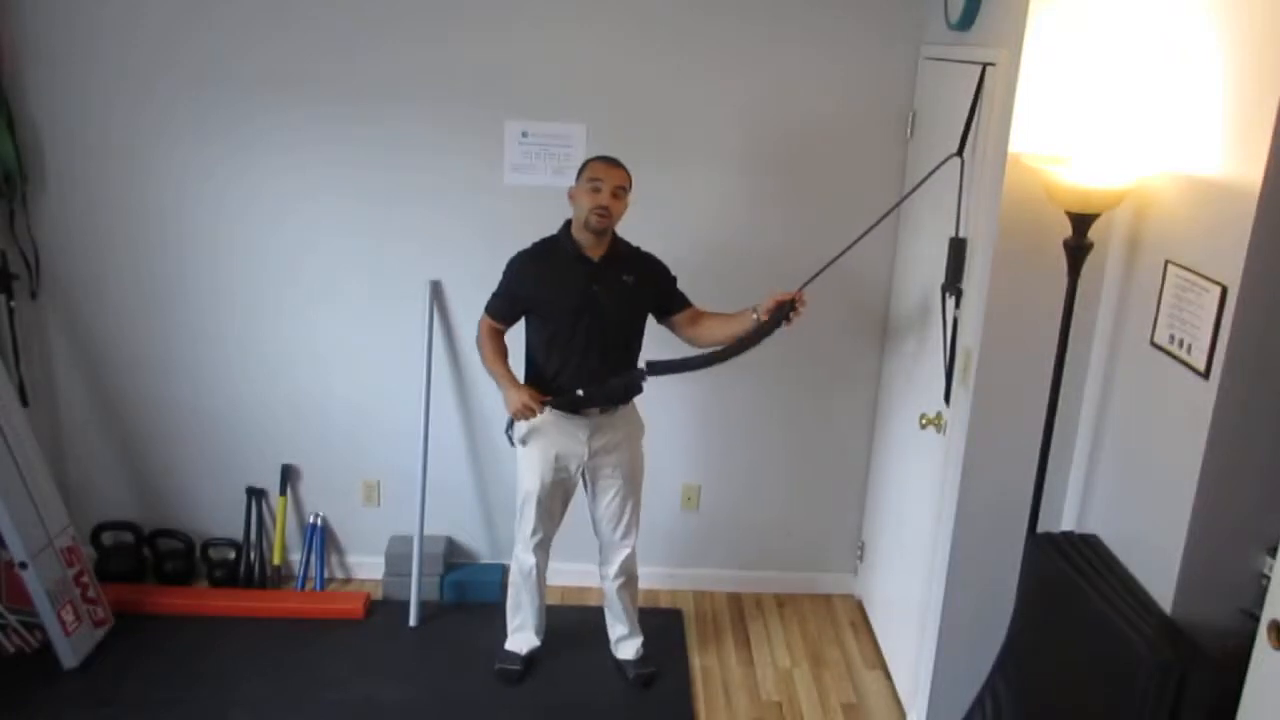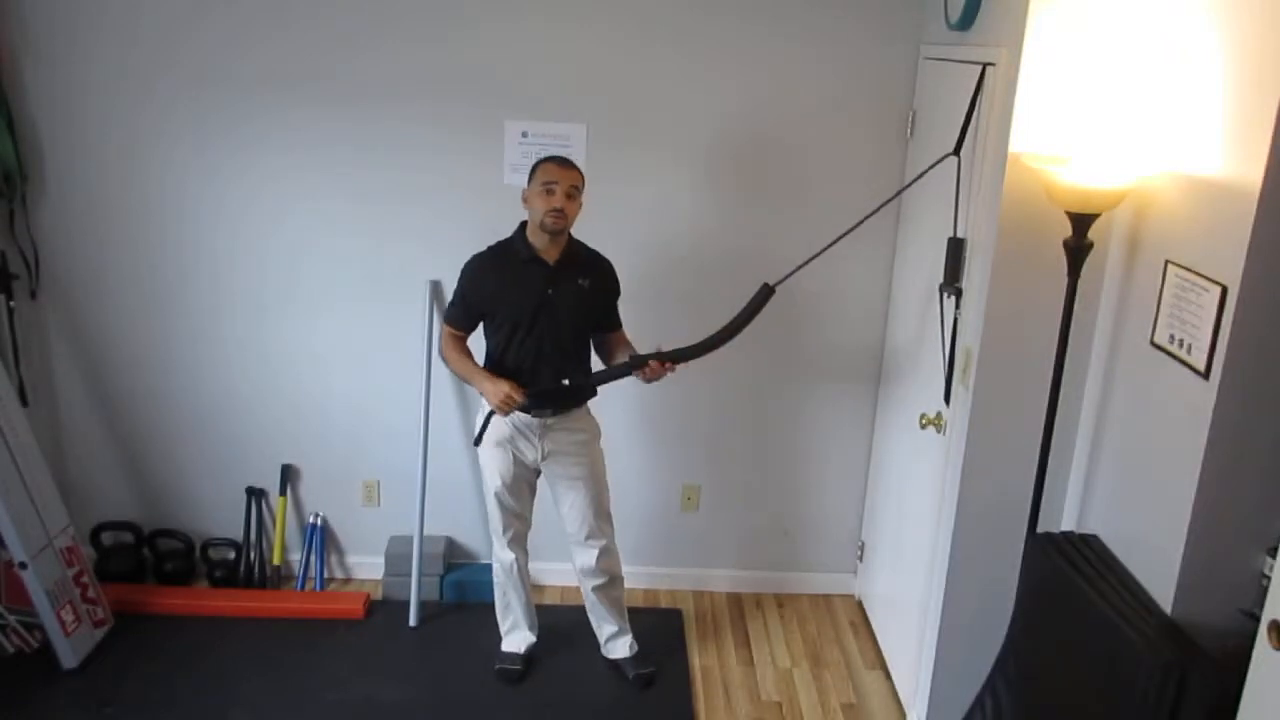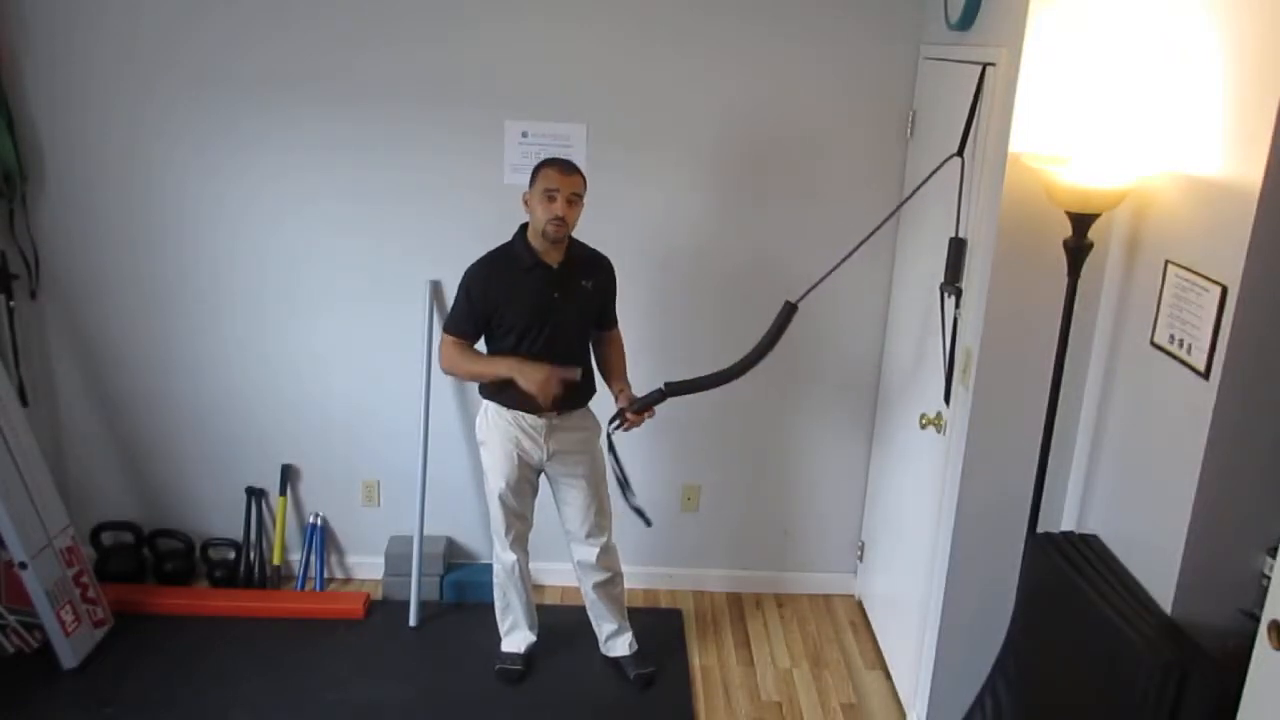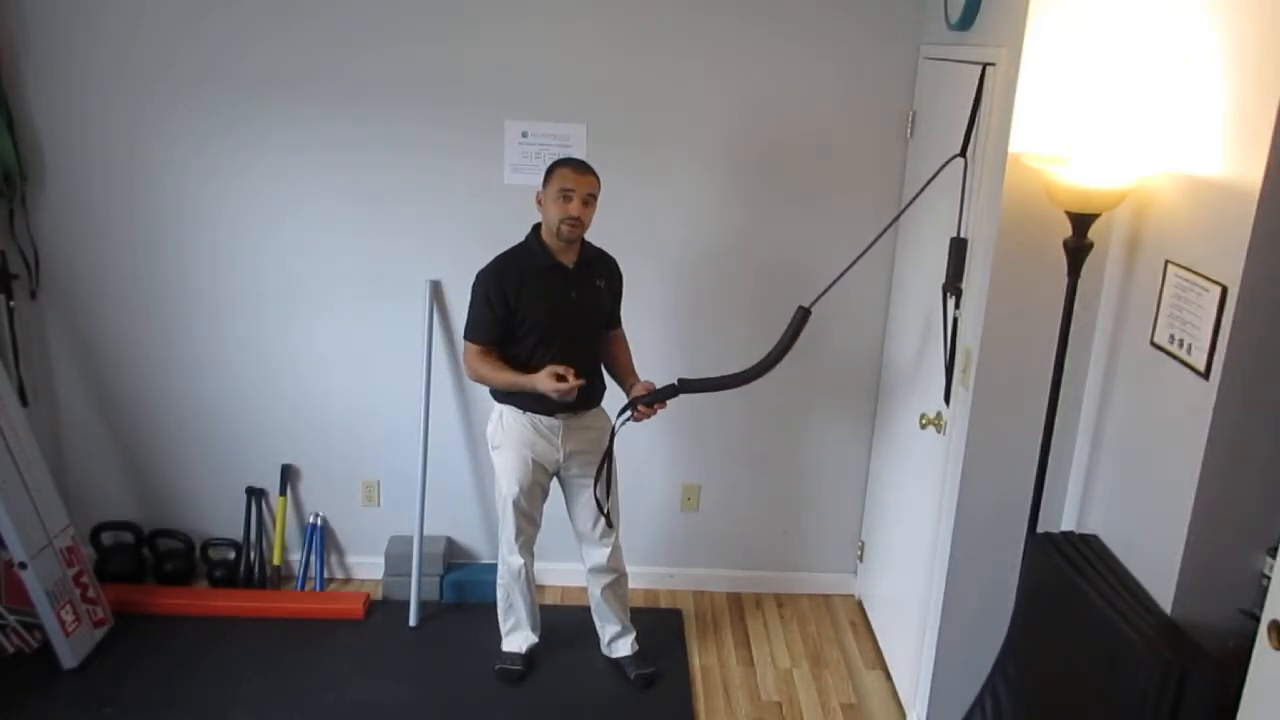
dt=0.7s
person 1, frame 1
left shoulder: (644, 269)
right shoulder: (532, 263)
left elbow: (693, 326)
right elbow: (490, 329)
left wrist: (757, 316)
right wrist: (505, 382)
left hip: (616, 426)
right hip: (548, 425)
left knee: (620, 543)
right knee: (532, 541)
left ankle: (627, 644)
right ankle: (521, 639)
person 1, frame 2
left shoulder: (597, 270)
right shoulder: (487, 267)
left elbow: (611, 342)
right elbow: (450, 339)
left wrist: (642, 363)
right wrist: (483, 379)
left hip: (572, 424)
right hip: (506, 424)
left knee: (595, 542)
right knee: (508, 542)
left ankle: (619, 643)
right ankle: (516, 639)
person 1, frame 3
left shoulder: (597, 268)
right shoulder: (488, 272)
right elbow: (451, 357)
left wrist: (620, 389)
right wrist: (516, 369)
left hip: (575, 423)
right hip: (508, 423)
left knee: (594, 541)
right knee: (509, 543)
left ankle: (618, 642)
right ankle: (517, 639)
person 1, frame 4
left shoulder: (605, 269)
right shoulder: (502, 274)
right elbow: (475, 362)
left wrist: (632, 384)
right wrist: (533, 381)
left hip: (588, 424)
right hip: (522, 425)
left knee: (602, 543)
right knee: (516, 545)
left ankle: (619, 642)
right ankle: (517, 640)
